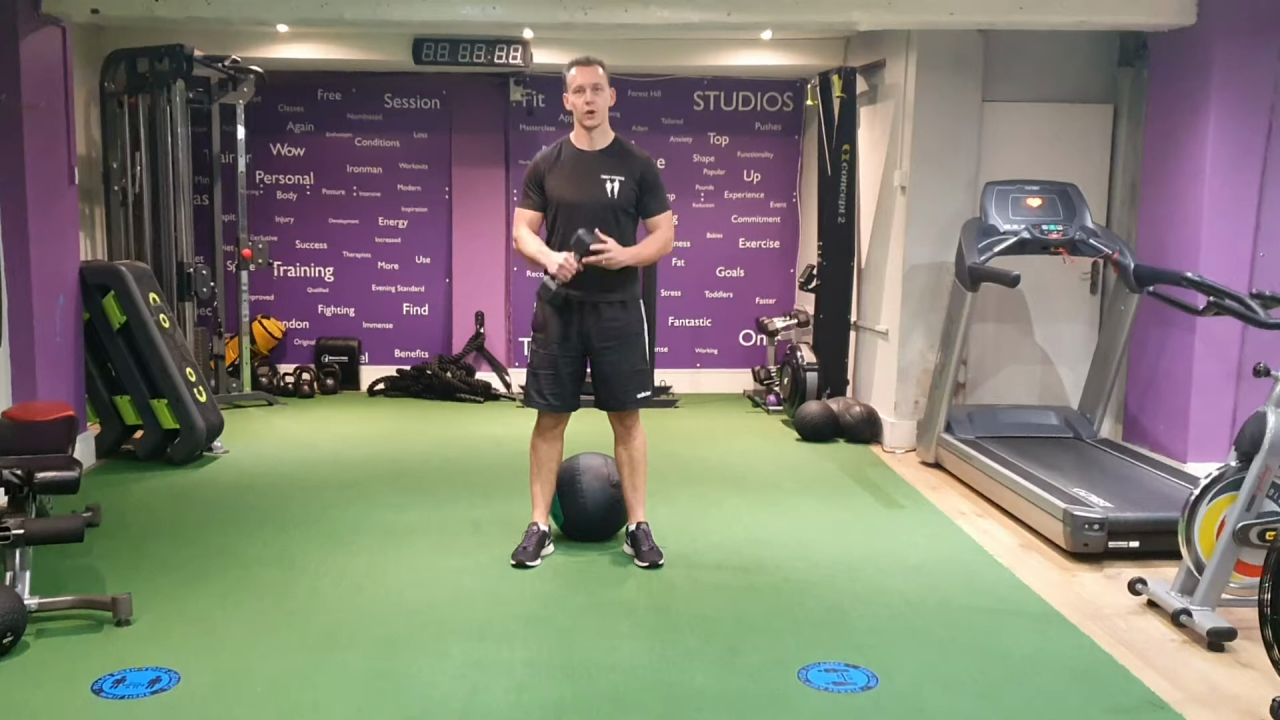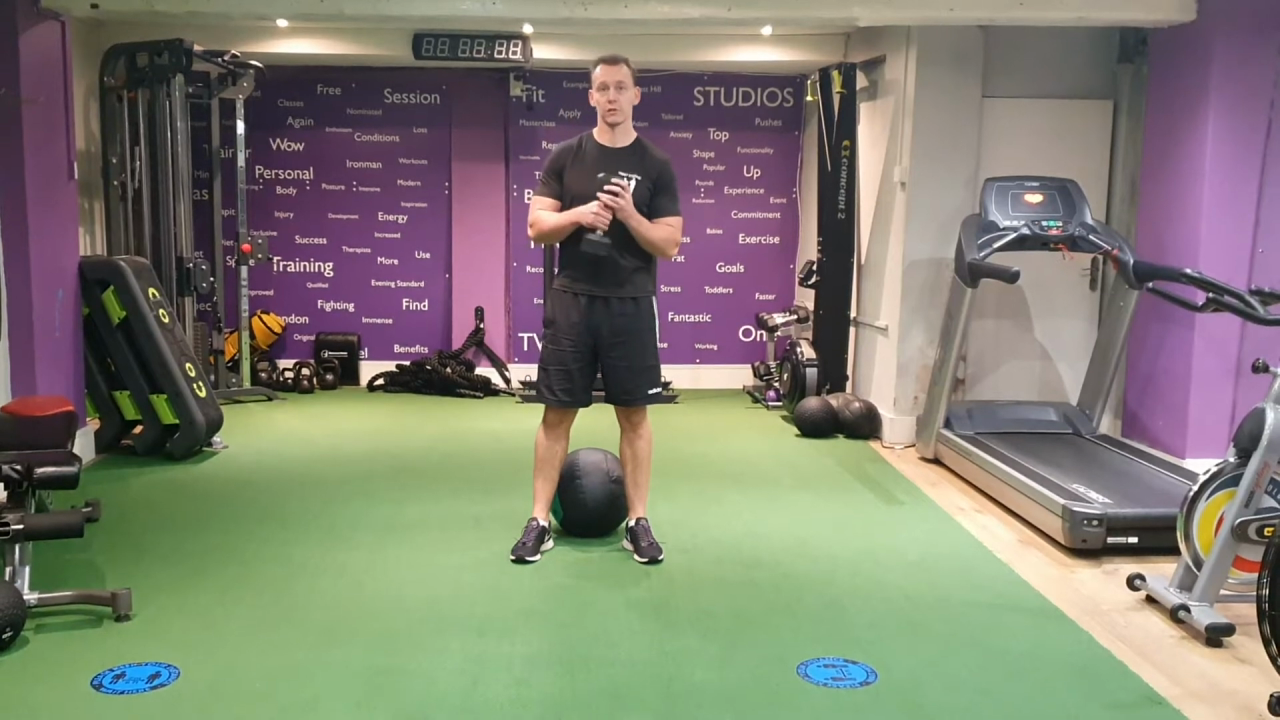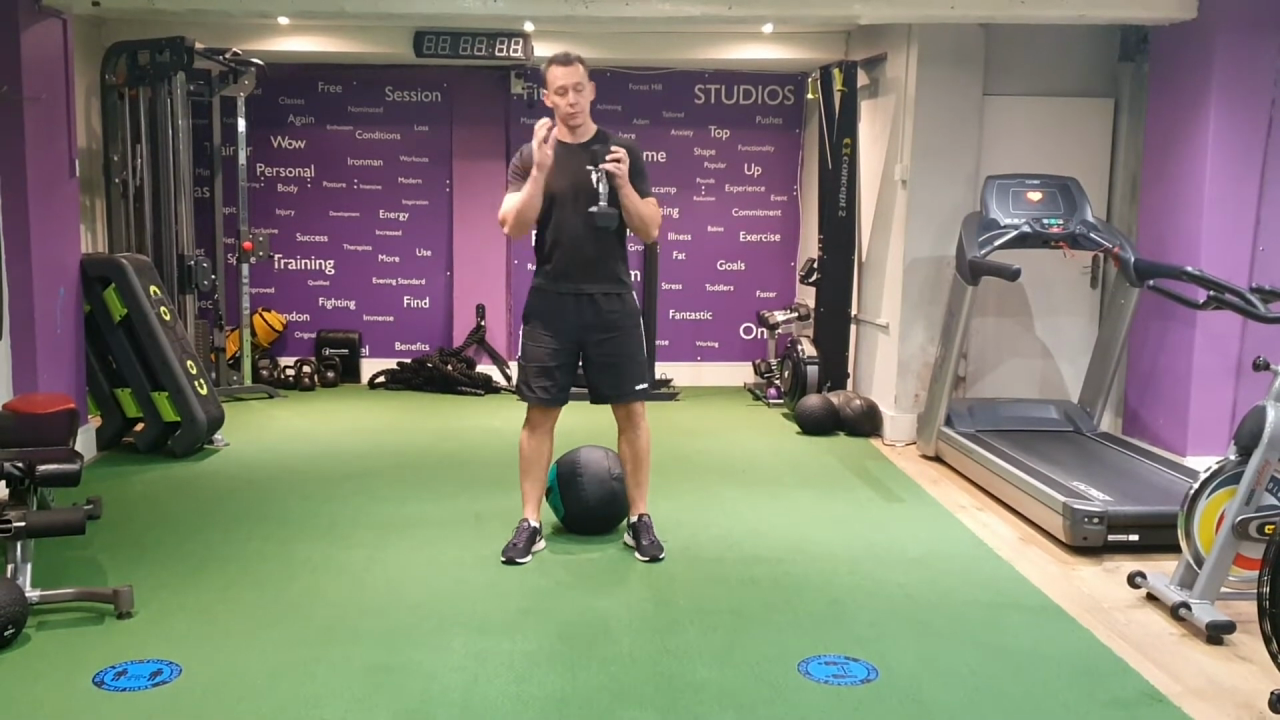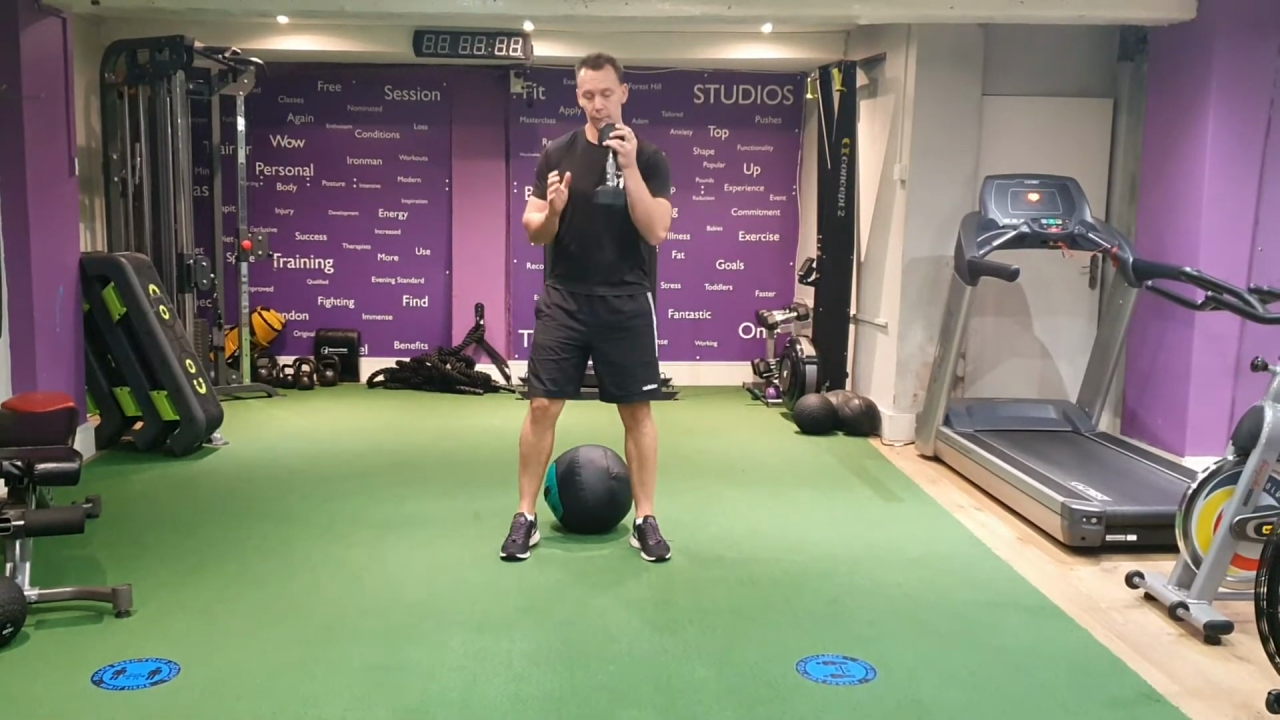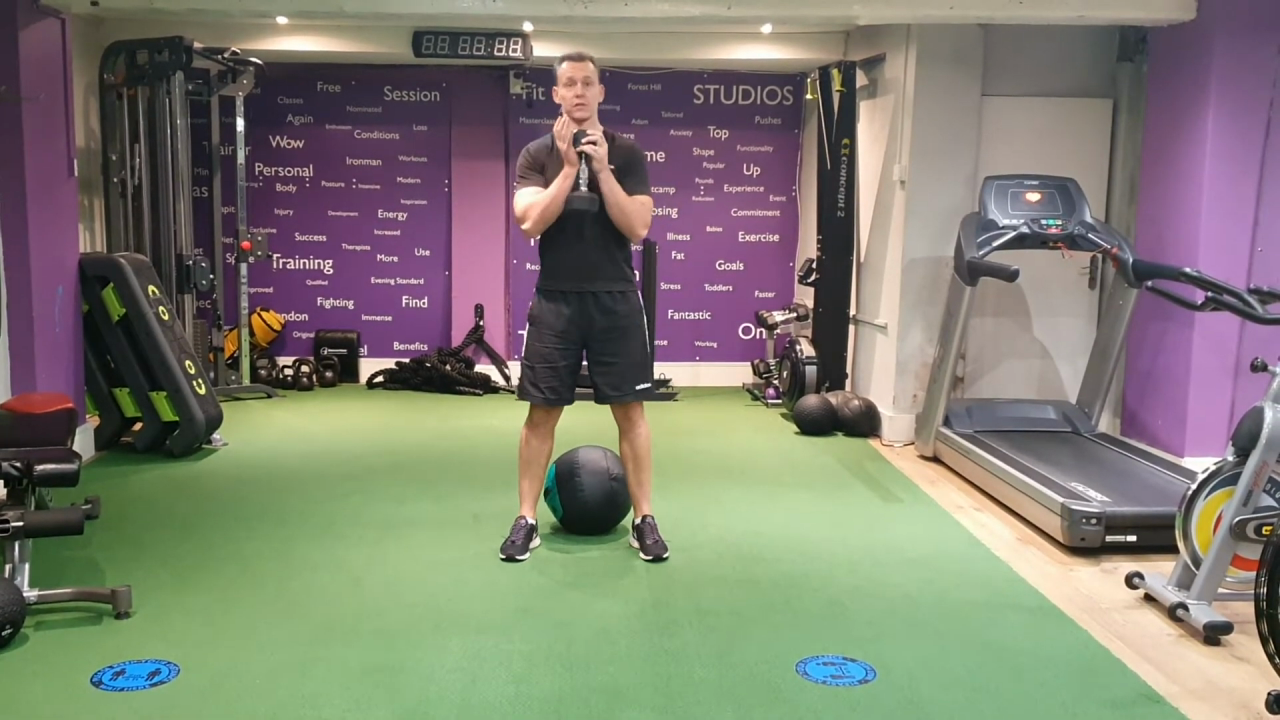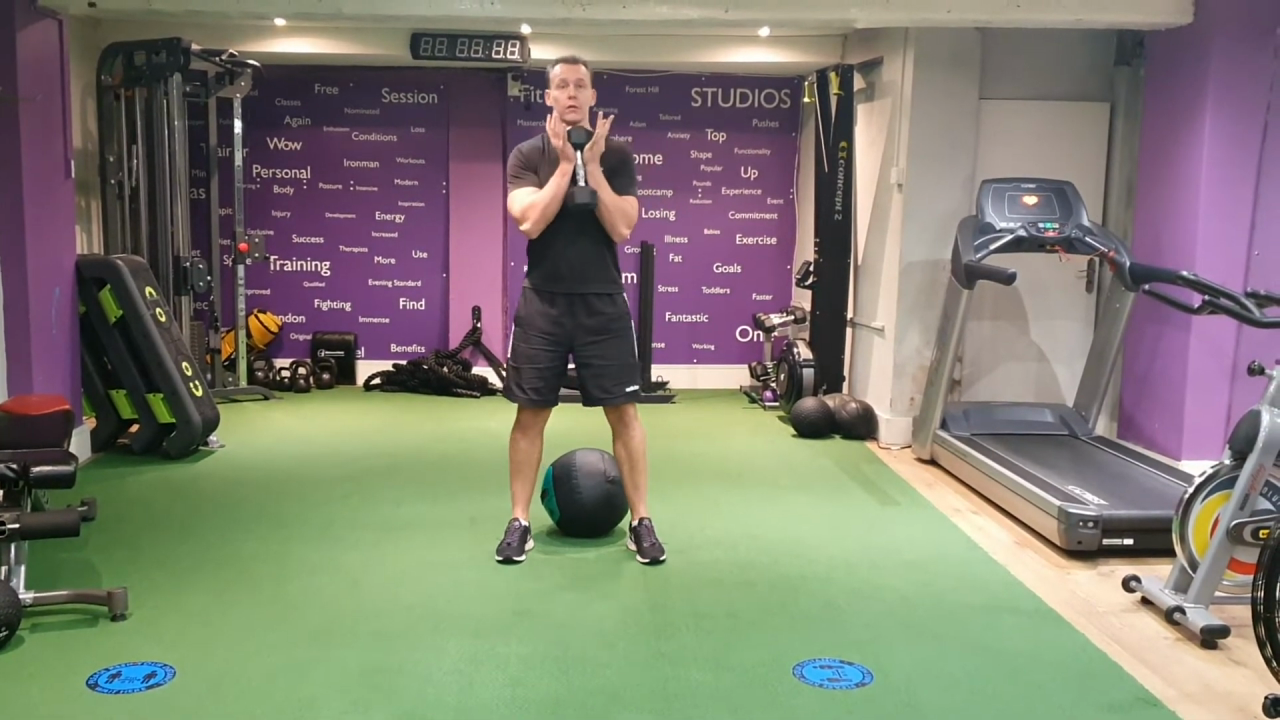
dt=0.7s
person 1, frame 1
left shoulder: (637, 164)
right shoulder: (545, 164)
left elbow: (664, 235)
right elbow: (521, 233)
left wrist: (626, 255)
right wrist: (548, 256)
left hip: (618, 309)
right hip: (559, 308)
left knee: (627, 417)
right knee: (550, 418)
left ankle: (638, 526)
right ankle: (539, 527)
person 1, frame 2
left shoulder: (656, 165)
right shoulder: (565, 156)
left elbow: (669, 244)
right elbow: (536, 228)
left wrist: (628, 214)
right wrist: (579, 214)
left hip: (631, 304)
right hip: (571, 301)
left knee: (634, 415)
right knee: (557, 413)
left ankle: (637, 522)
right ankle: (539, 522)
person 1, frame 3
left shoulder: (622, 151)
right shoulder: (530, 156)
left elbow: (650, 231)
right elbow: (512, 227)
left wrist: (622, 183)
right wrist: (541, 170)
left hip: (612, 299)
right hip: (551, 301)
left knee: (632, 412)
right knee: (541, 412)
left ankle: (639, 520)
right ankle: (530, 523)
person 1, frame 4
left shoulder: (649, 157)
right shoulder: (557, 153)
left elbow: (656, 232)
right elbow: (533, 232)
left wrist: (629, 166)
right wrist: (552, 209)
left hip: (626, 301)
right hip: (564, 299)
left knee: (637, 410)
right knee: (542, 407)
left ankle: (645, 520)
right ankle: (526, 517)
person 1, frame 5
left shoulder: (626, 153)
right shoulder: (537, 153)
left elbow: (638, 227)
right elbow: (530, 222)
left wrist: (601, 168)
right wrist: (569, 166)
left hip: (615, 299)
right hip: (556, 300)
left knee: (630, 410)
right knee: (542, 411)
left ankle: (643, 520)
right ankle: (526, 520)
person 1, frame 6
left shoulder: (617, 155)
right shoulder: (527, 155)
left elbow: (621, 228)
right elbow: (529, 223)
left wrist: (592, 165)
right wrist: (565, 164)
left hip: (602, 300)
right hip: (543, 301)
left knee: (623, 411)
right knee: (530, 413)
left ankle: (640, 521)
right ankle: (520, 521)
